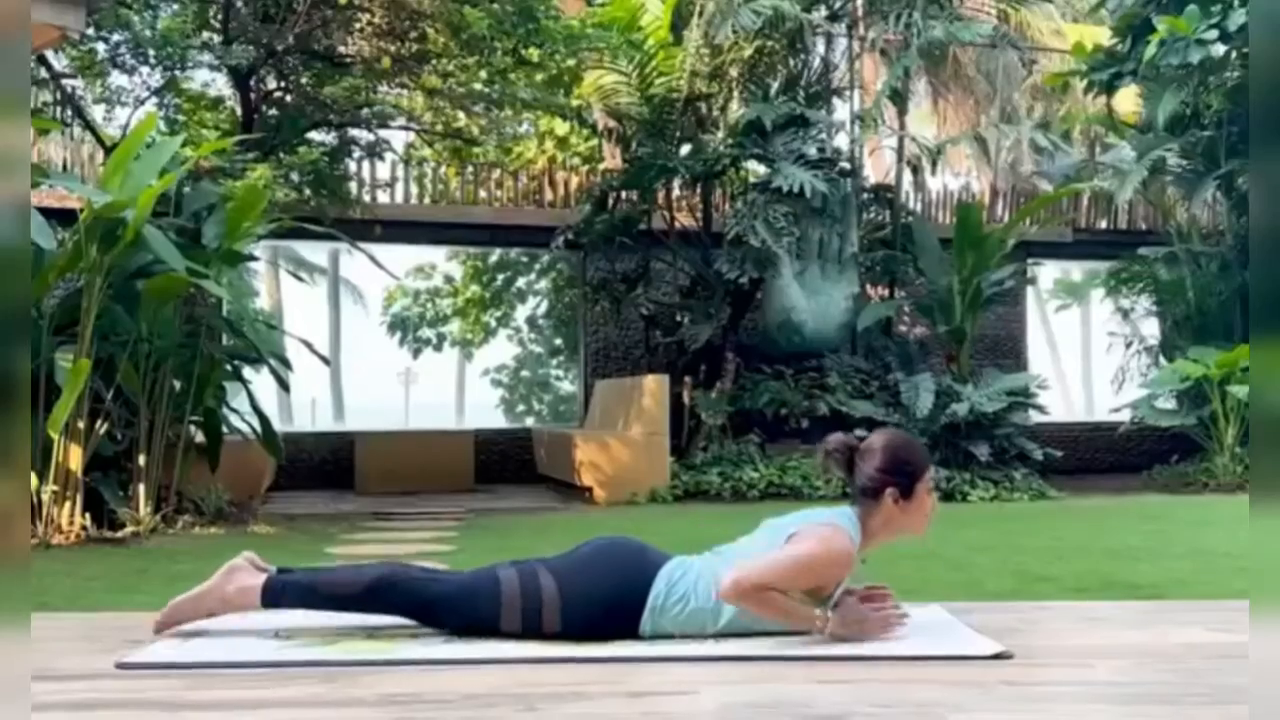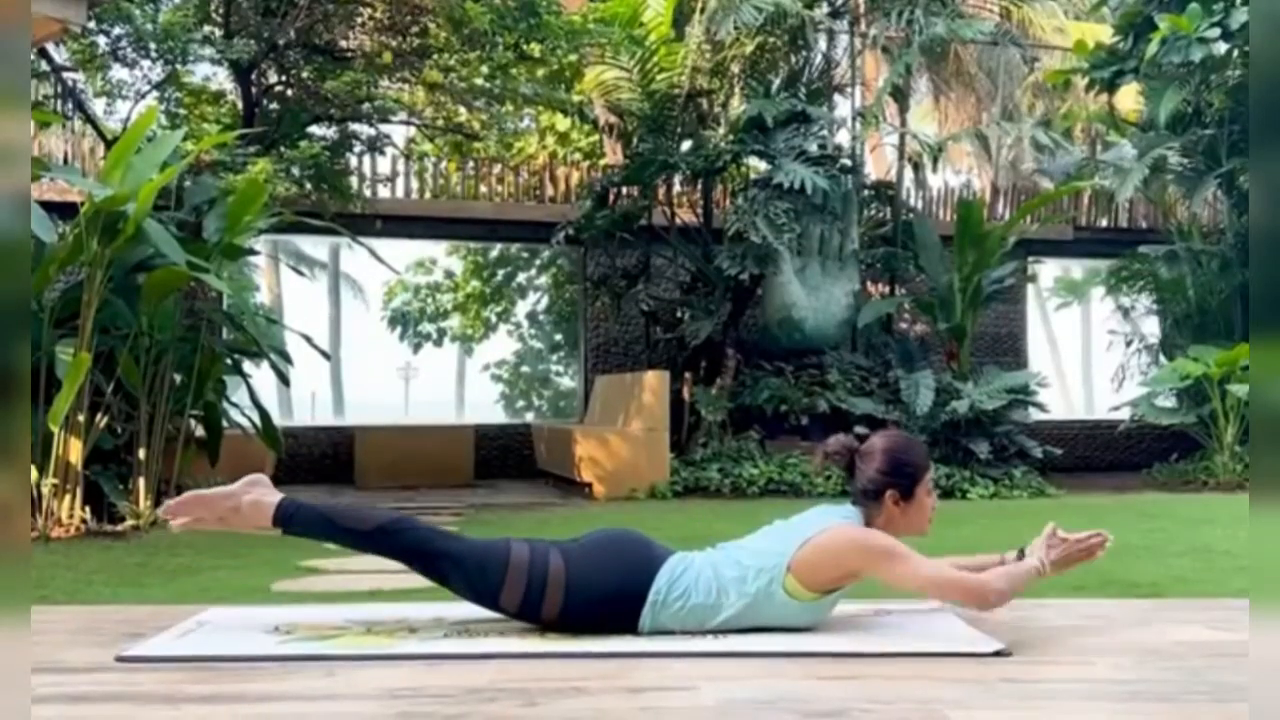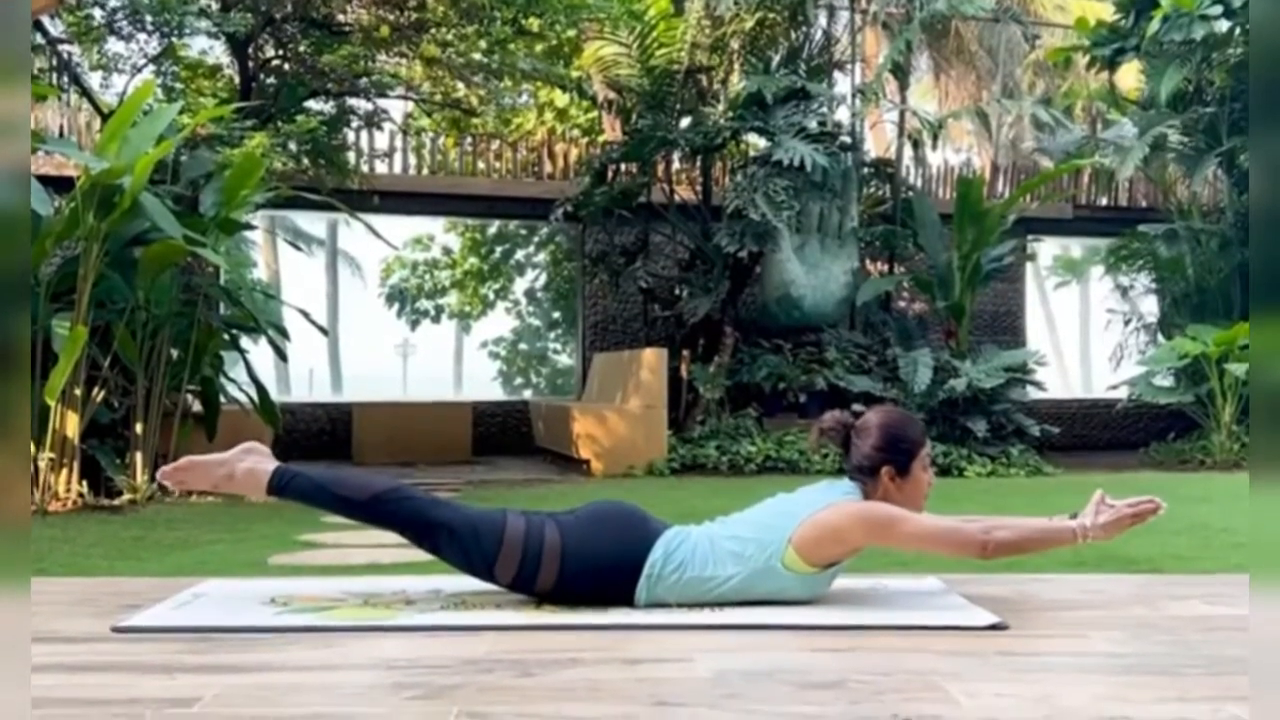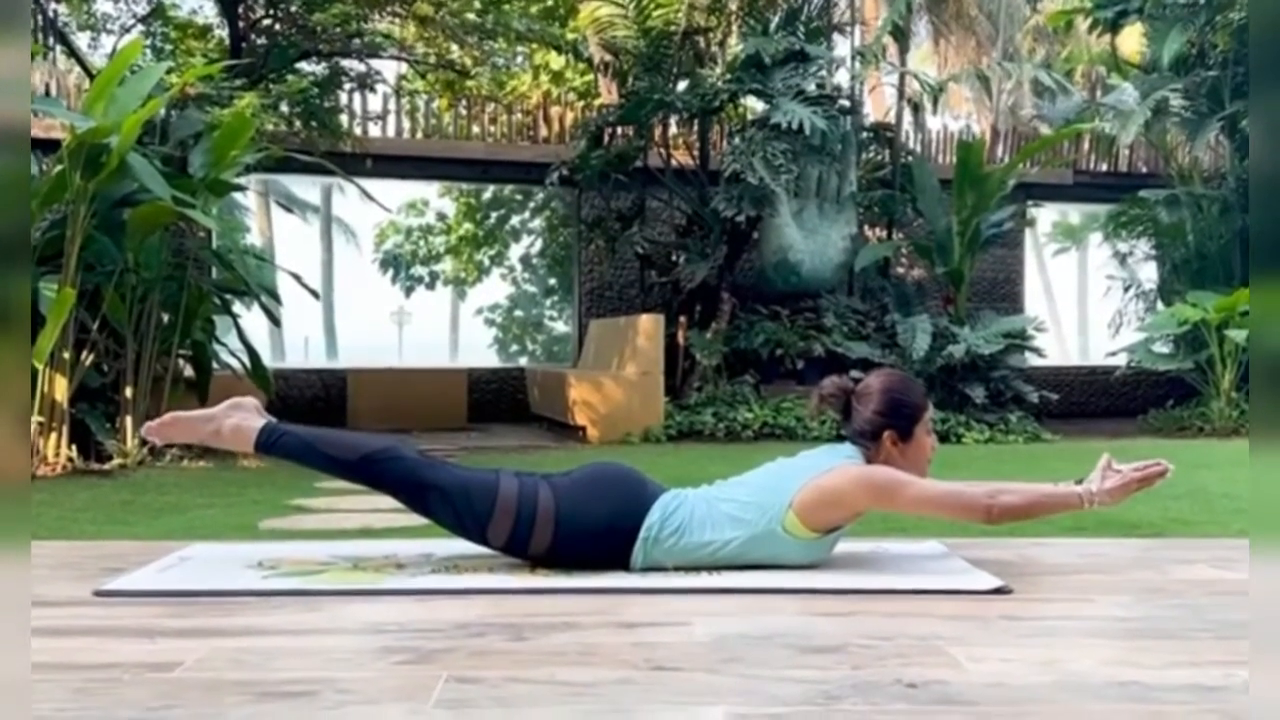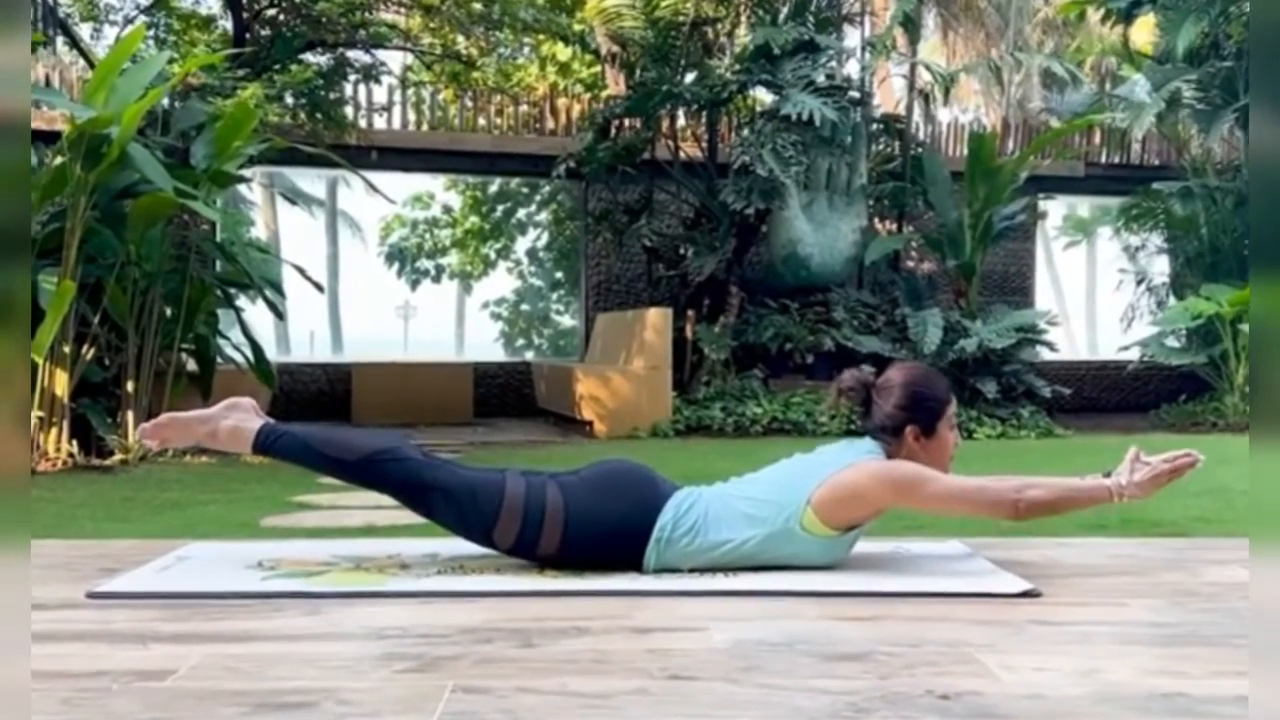
dt=1s
person 1, frame 1
left shoulder: (828, 521)
right shoulder: (838, 544)
right elbow: (733, 586)
left wrist: (831, 599)
right wrist: (830, 626)
left hip: (625, 576)
right hip: (616, 599)
left knee: (442, 593)
right knee: (428, 600)
left ankle: (262, 574)
right ankle: (250, 589)
person 1, frame 2
left shoulder: (836, 520)
right shoulder: (854, 542)
left elbow: (934, 569)
right elbow: (977, 594)
left wrist: (1019, 563)
right wrist: (1034, 565)
left hip: (629, 568)
right hip: (616, 592)
left knee: (443, 555)
right knee: (436, 553)
left ankle: (270, 505)
right ankle: (264, 509)
person 1, frame 3
left shoulder: (842, 495)
right shoulder: (857, 518)
left elbow: (970, 531)
right elbow: (983, 540)
left wrist: (1075, 520)
right wrist: (1087, 530)
left hip: (624, 541)
right hip: (613, 561)
left knee: (441, 523)
right knee: (433, 524)
left ankle: (267, 472)
right ankle: (261, 476)
person 1, frame 4
left shoulder: (840, 459)
right shoulder: (858, 482)
left elbow: (973, 495)
right elbow: (987, 504)
left wrist: (1078, 486)
right wrist: (1091, 492)
left hip: (617, 504)
right hip: (609, 527)
left knee: (434, 484)
right knee: (426, 487)
left ankle: (255, 425)
right ankle: (248, 432)
person 1, frame 5
left shoulder: (860, 454)
right shoulder: (882, 479)
left elbow: (994, 494)
right elbow: (1014, 499)
left wrist: (1106, 482)
right wrist: (1119, 487)
left hip: (630, 504)
right hip: (622, 528)
left knee: (438, 482)
right knee: (430, 486)
left ankle: (255, 425)
right ankle: (246, 434)
